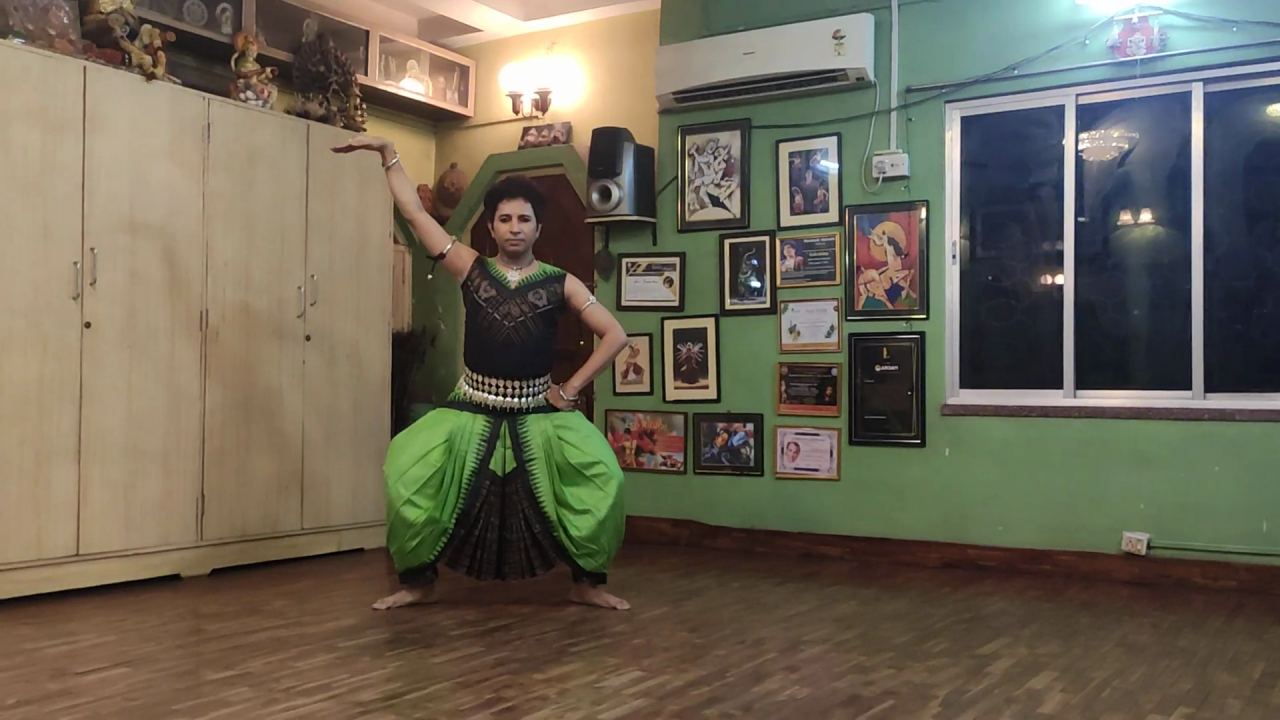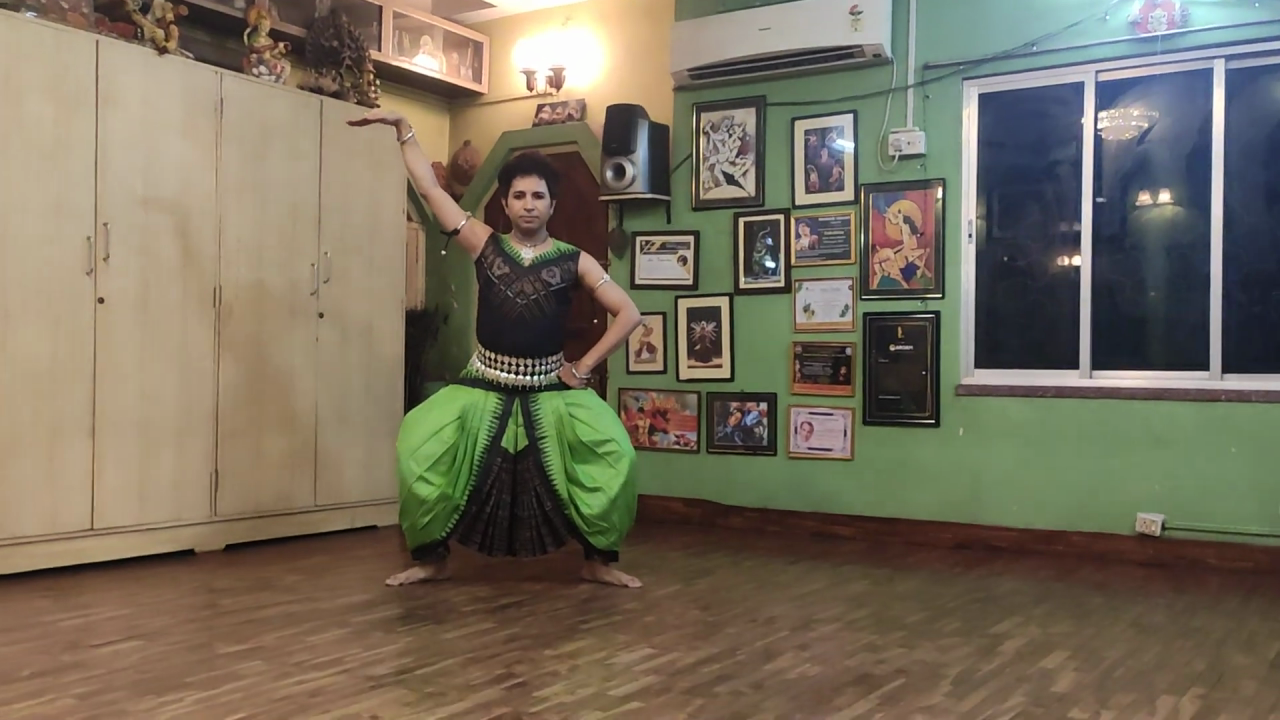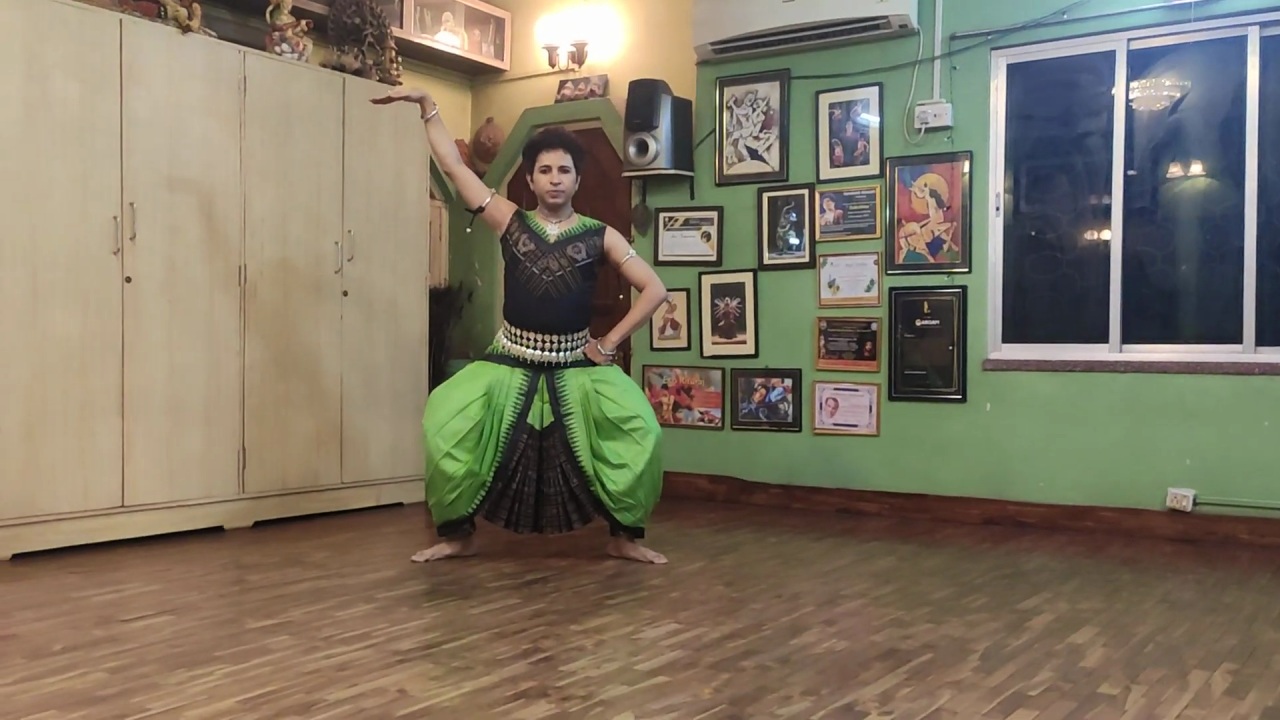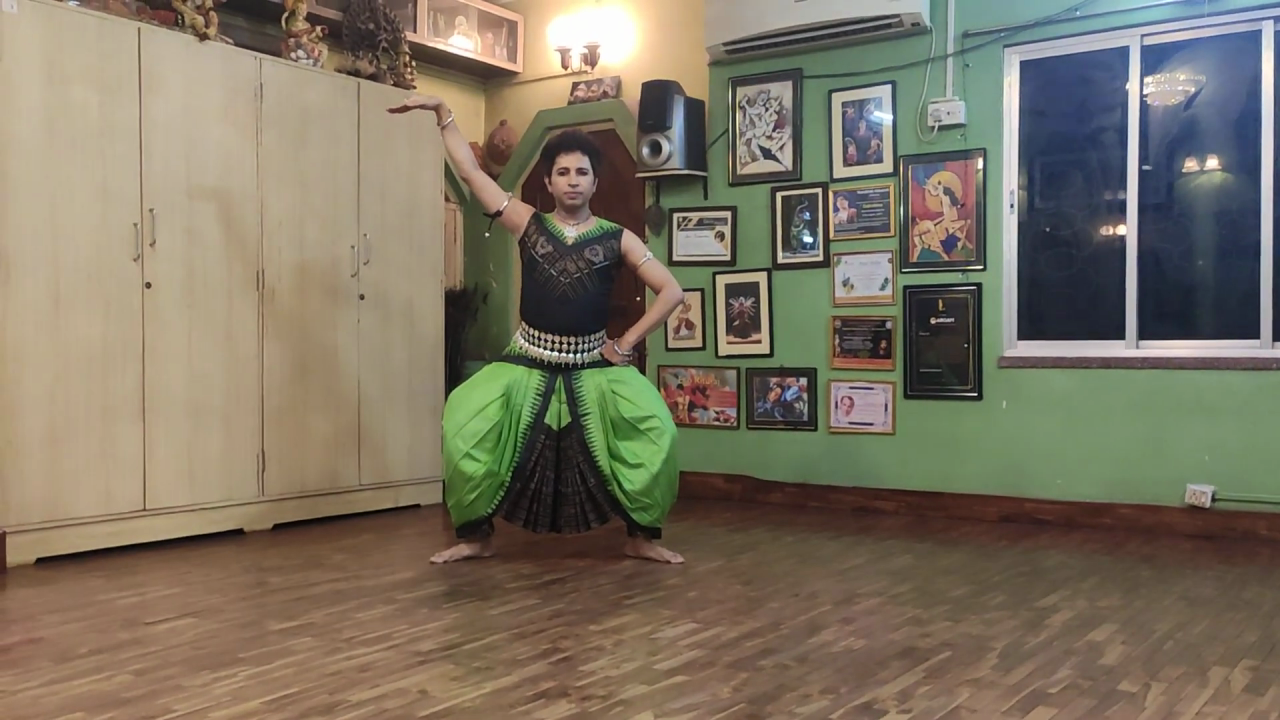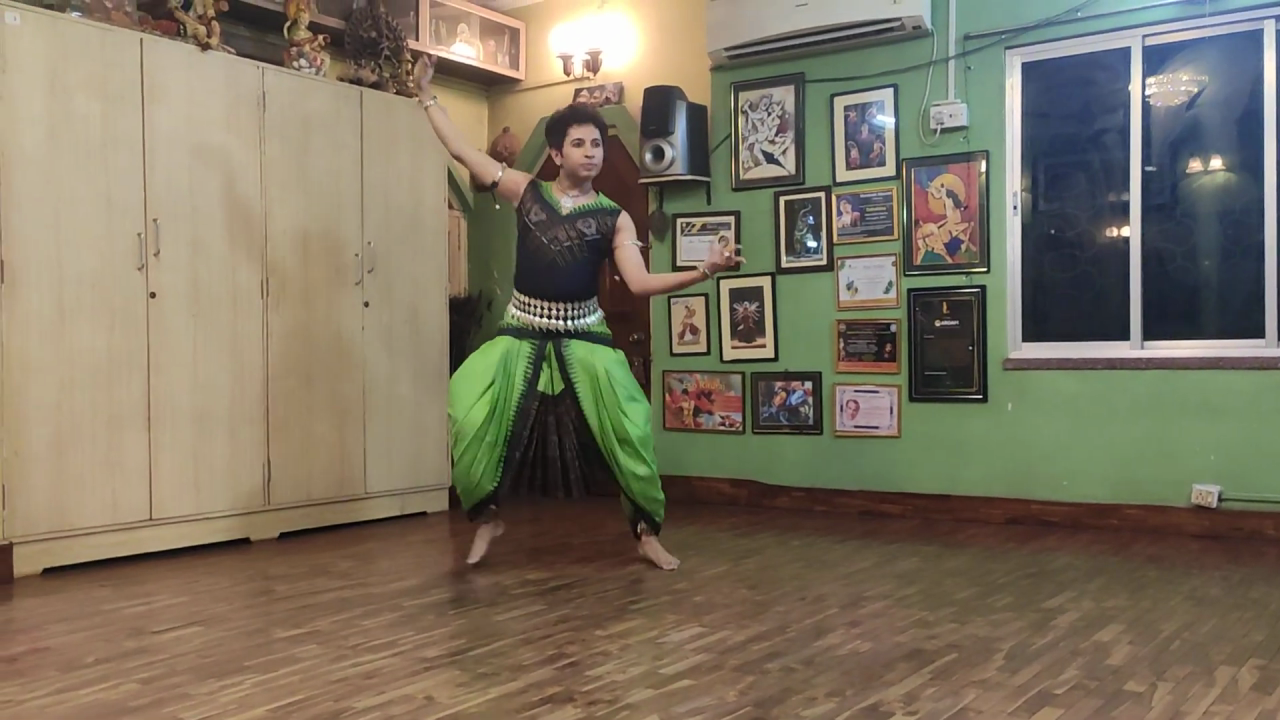
dt=1s
person 1, frame 1
left shoulder: (561, 283)
right shoulder: (471, 269)
left elbow: (615, 335)
right elbow: (415, 212)
left wrist: (572, 388)
right wrist: (387, 152)
left hip: (539, 411)
right hip: (472, 409)
left knee: (603, 475)
right knee: (406, 469)
left ankle: (587, 581)
right ankle: (419, 579)
person 1, frame 2
left shoulder: (574, 261)
right shoulder: (484, 245)
left elbow: (628, 314)
right elbow: (430, 188)
left wrist: (583, 367)
right wrist: (403, 127)
left hip: (551, 388)
right hip: (485, 386)
left knee: (614, 453)
right knee: (419, 444)
left ankle: (599, 560)
right ankle: (431, 557)
person 1, frame 3
left shoulder: (600, 236)
right shoulder: (510, 222)
left elbow: (654, 289)
right elbow: (454, 166)
left wrist: (609, 343)
right wrist: (427, 104)
left hip: (577, 364)
right hip: (511, 362)
left knee: (640, 429)
right knee: (445, 421)
left ankle: (625, 536)
right ankle: (457, 533)
person 1, frame 4
left shoulder: (618, 239)
right shoulder: (528, 225)
left elbow: (672, 292)
right elbow: (470, 172)
left wrist: (627, 342)
right wrist: (443, 112)
left hip: (594, 366)
right hip: (528, 363)
left knee: (657, 429)
right knee: (463, 424)
left ankle: (642, 536)
right ankle: (476, 534)
person 1, frame 5
left shoulder: (615, 219)
right shoulder: (527, 192)
left elbow: (642, 283)
right elbow: (461, 149)
left wrist: (704, 268)
right wrist: (425, 90)
left hip: (582, 338)
right hip: (521, 332)
left knee: (629, 425)
right knee: (469, 411)
left ankle: (646, 532)
right ankle: (487, 516)
